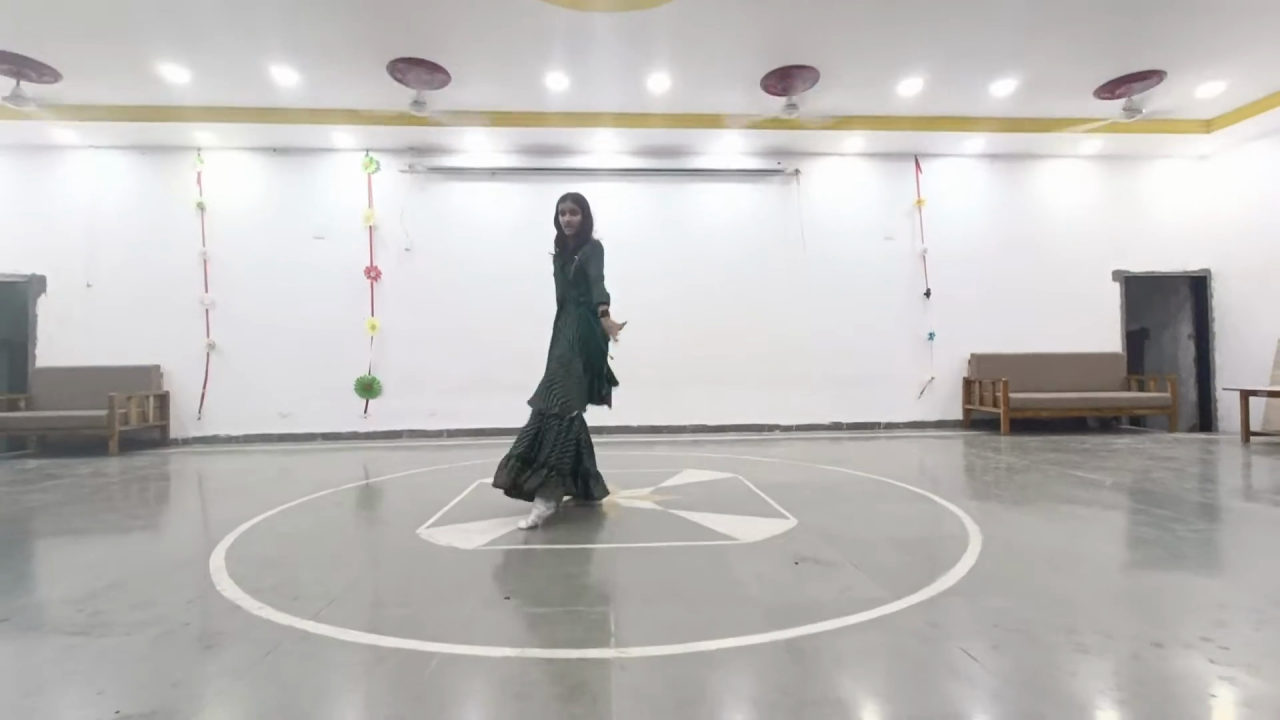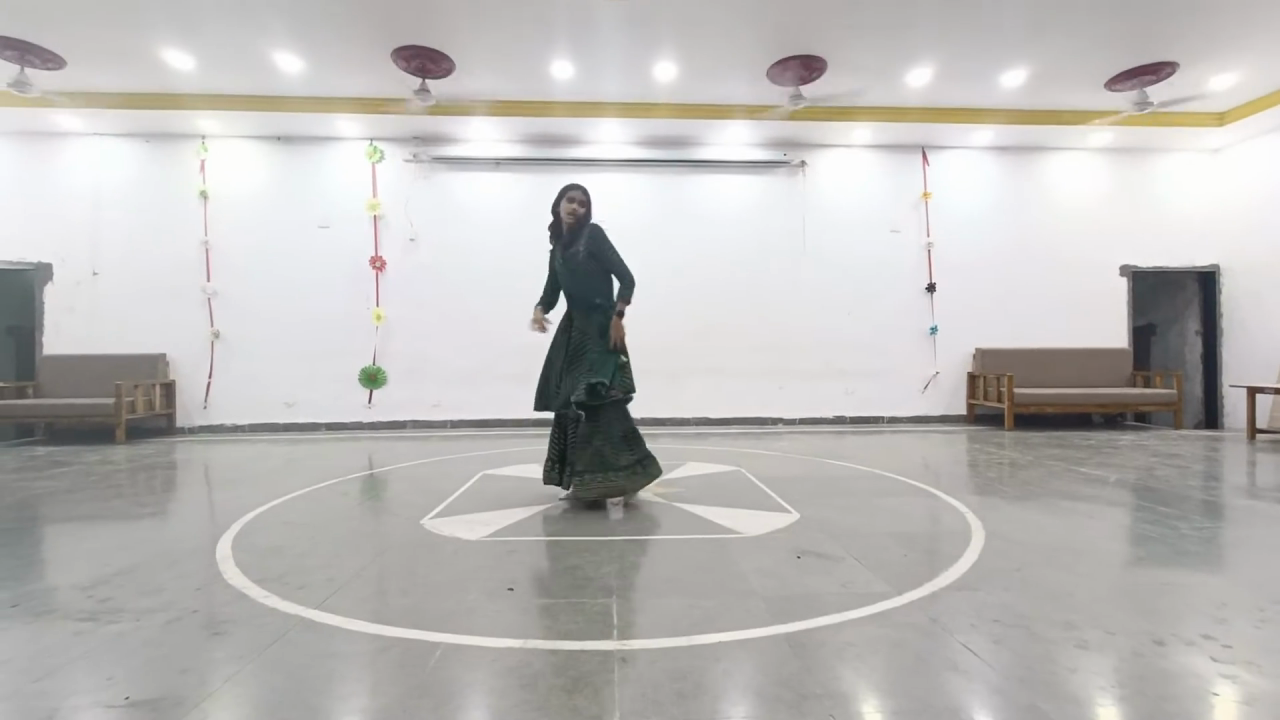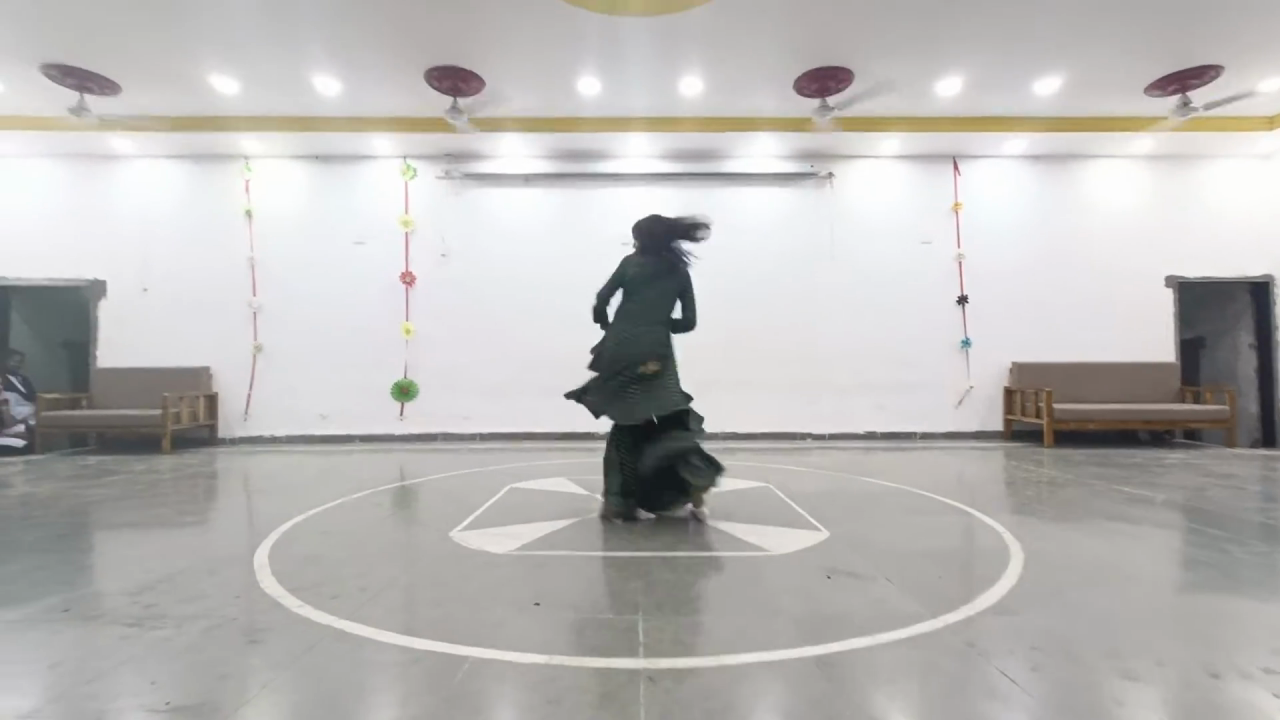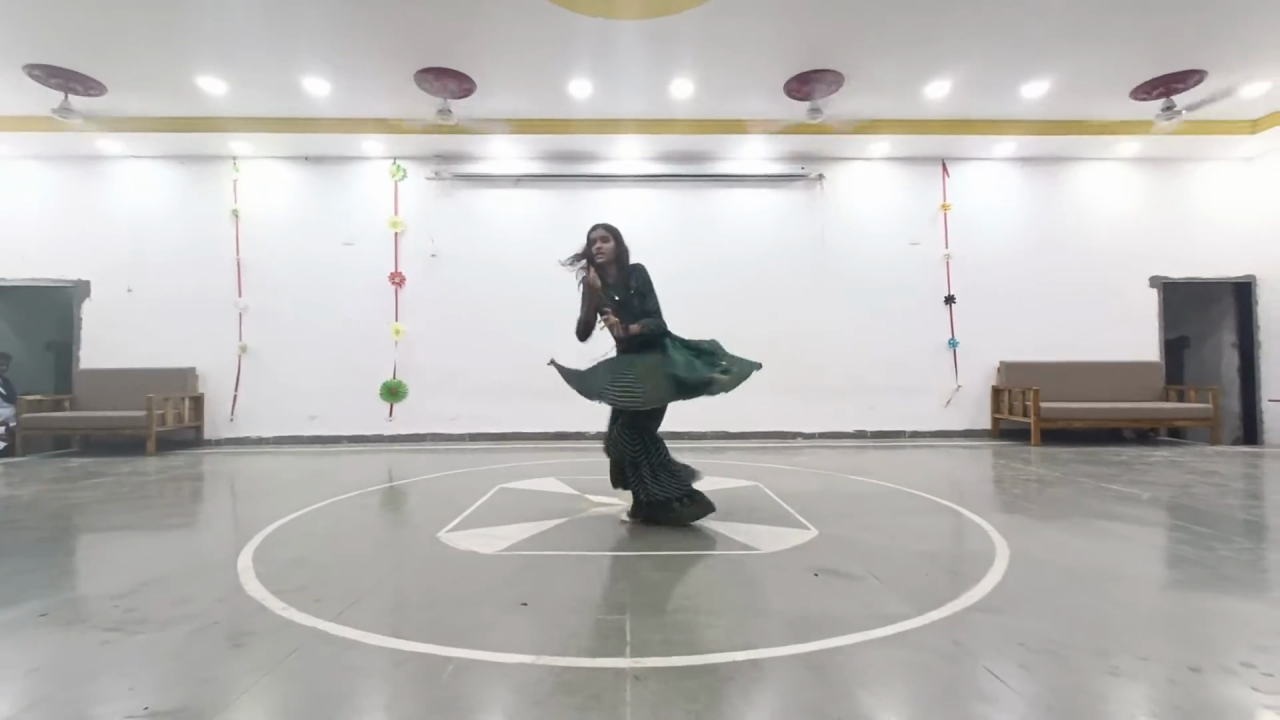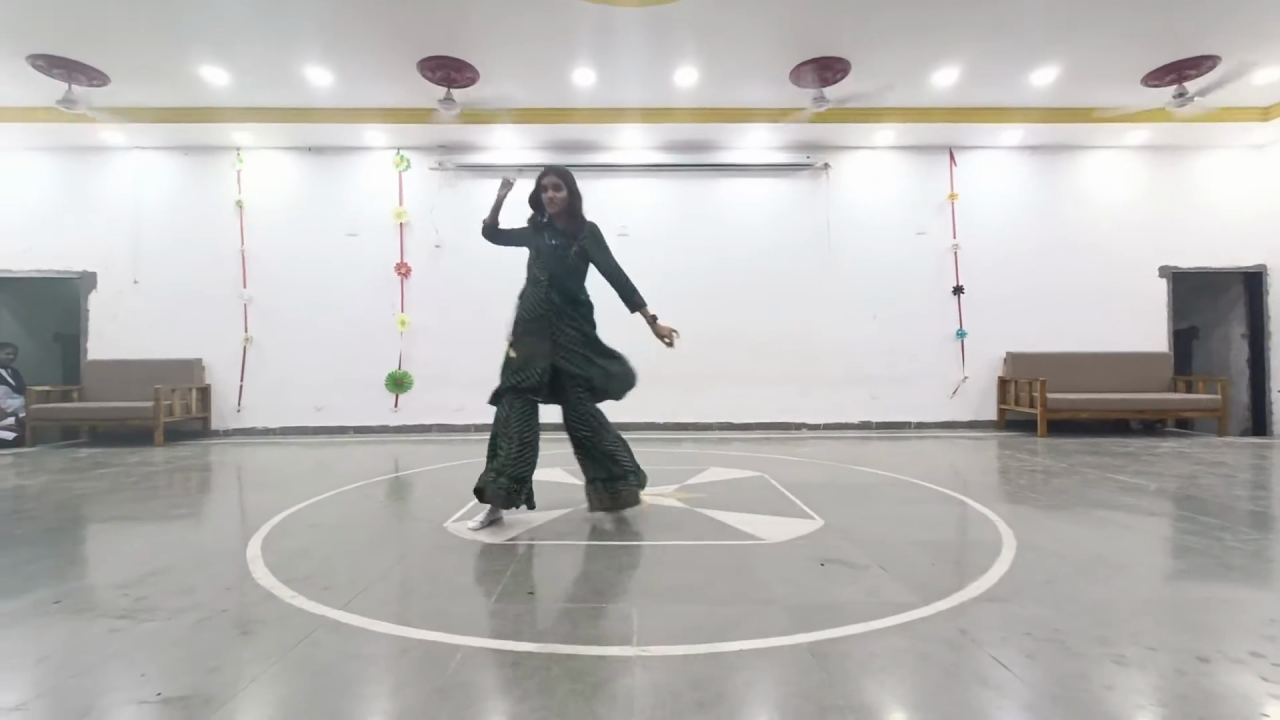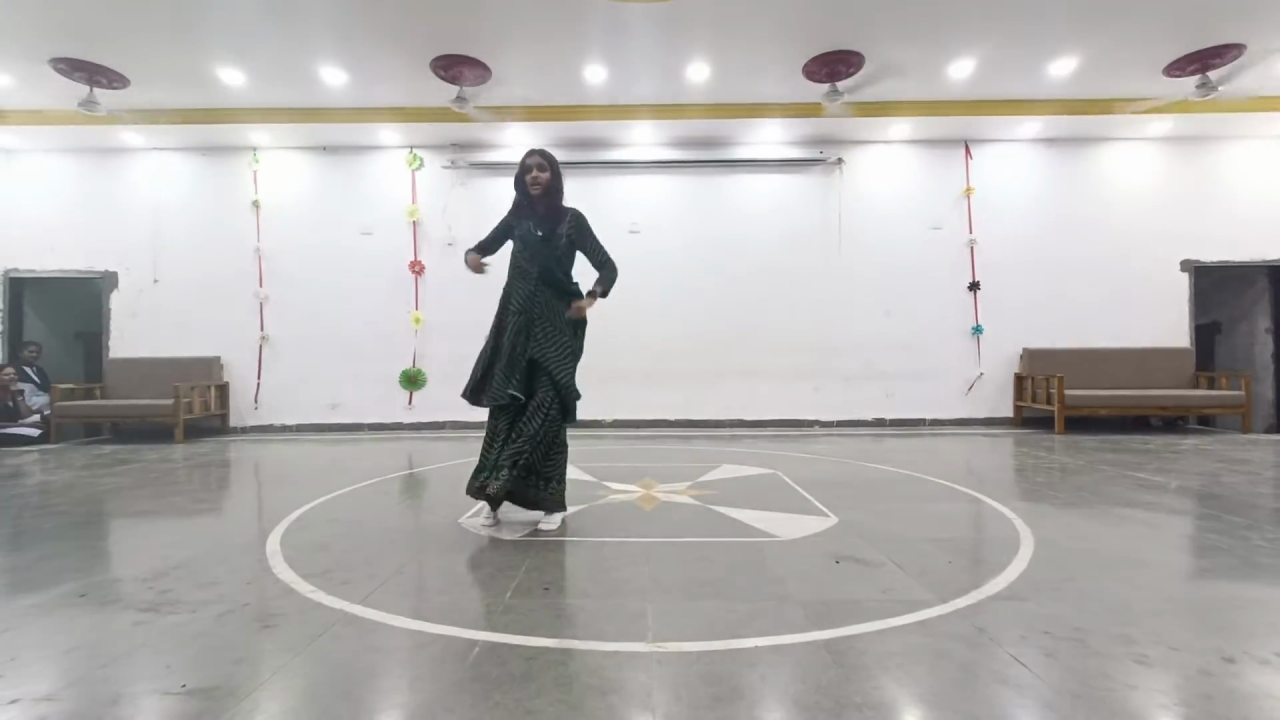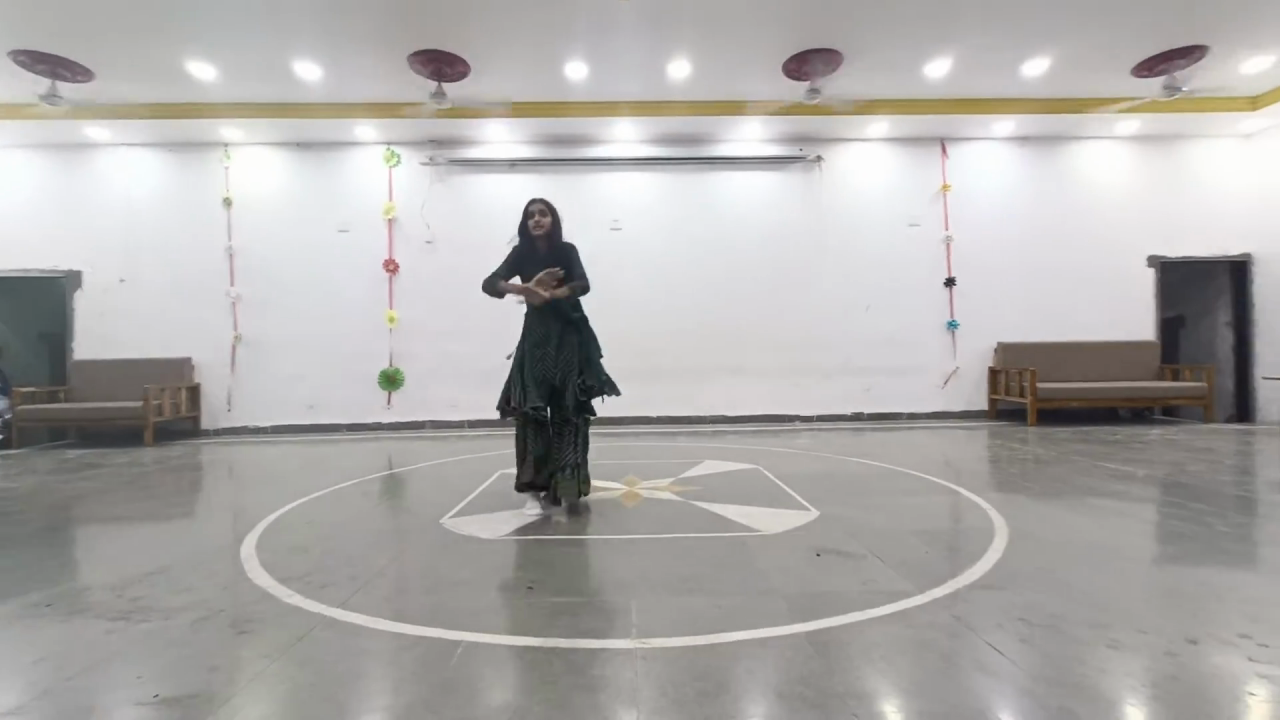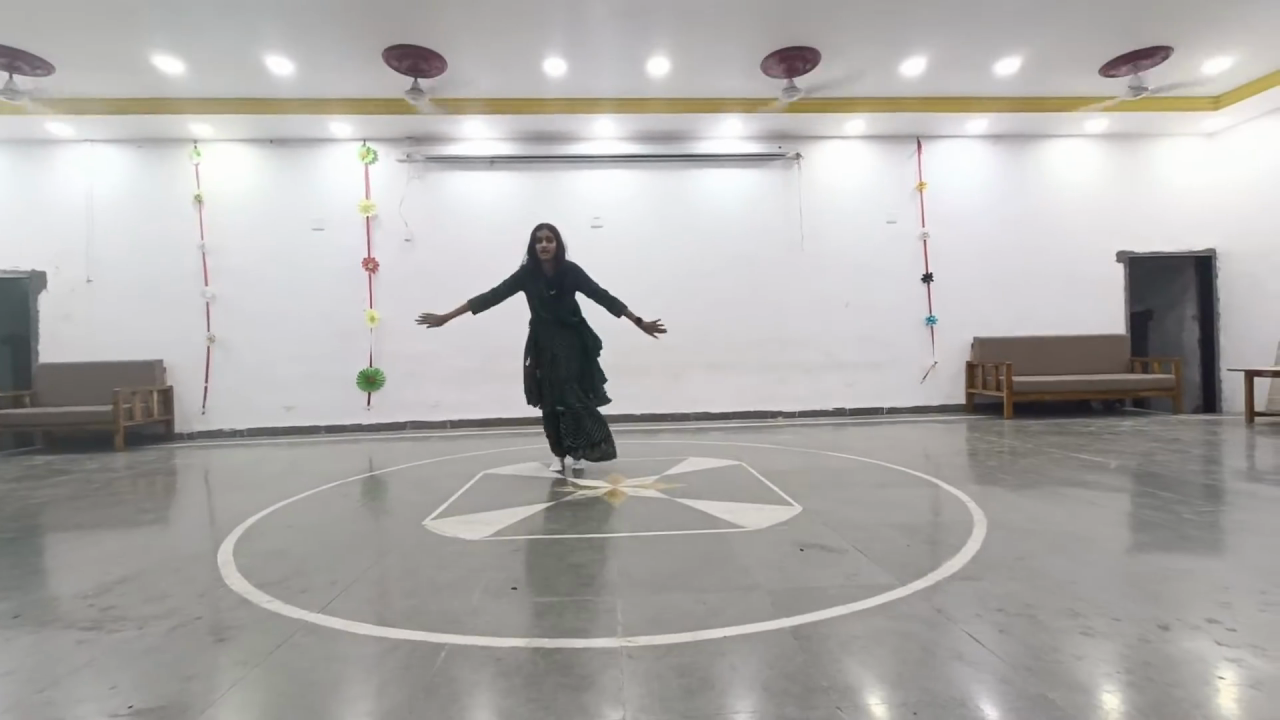
dt=0.5s
person 1, frame 1
left shoulder: (591, 248)
right shoulder: (562, 251)
left elbow: (597, 285)
left wrist: (606, 316)
left hip: (580, 334)
right hip: (565, 334)
left knee: (558, 407)
right knee: (565, 410)
left ankle: (546, 494)
right ankle: (584, 486)
person 1, frame 2
left shoulder: (593, 235)
right shoulder: (558, 248)
left elbow: (625, 278)
right elbow: (552, 291)
left wrist: (618, 317)
right wrist: (539, 311)
left hip: (599, 328)
right hip: (572, 329)
left knee: (601, 402)
right knee: (566, 405)
left ankle: (632, 472)
right ankle: (579, 481)
person 1, frame 3
left shoulder: (630, 263)
right shoulder: (679, 271)
left elbow: (602, 300)
right elbow: (688, 322)
left wrist: (608, 328)
left hip: (621, 351)
right hip: (653, 352)
left knee: (625, 427)
right knee: (670, 424)
left ankle: (622, 503)
right ankle: (693, 497)
person 1, frame 4
left shoulder: (637, 274)
right shoulder: (594, 286)
left elbow: (656, 322)
right elbow: (582, 335)
left wrist: (627, 330)
right wrist: (590, 298)
left hip: (658, 359)
right hip: (630, 363)
left knee: (633, 432)
right knee: (621, 433)
left ankle: (668, 504)
person 1, frame 5
left shoulder: (587, 233)
right shoulder: (536, 232)
left elbow: (616, 277)
right elbow: (491, 233)
left wrist: (651, 320)
right wrist: (502, 197)
left hip: (571, 329)
right hip: (531, 328)
left knee: (581, 411)
right knee: (515, 407)
left ankle: (616, 485)
right ankle: (496, 501)
person 1, frame 6
left shoulder: (571, 219)
right shoulder: (517, 218)
left elbow: (607, 266)
right elbow: (484, 246)
left wrist: (591, 299)
right wrist: (473, 256)
left hip: (558, 321)
right hip: (516, 318)
left knee: (547, 406)
right knee: (506, 403)
left ankle: (550, 501)
right ankle: (496, 493)
person 1, frame 7
left shoulder: (567, 251)
right shoulder: (520, 254)
left elbow: (582, 284)
right elbow: (490, 283)
left wrist: (549, 296)
right wrist: (522, 289)
left hip: (570, 338)
right hip: (536, 339)
left knee: (570, 412)
right knee: (528, 411)
left ankle: (570, 483)
right ankle: (535, 489)
person 1, frame 8
left shoulder: (571, 271)
right shoulder: (527, 274)
left elbow: (602, 296)
right elbow: (493, 296)
left wrist: (639, 322)
right wrist: (446, 317)
left hip: (572, 341)
right hip: (543, 343)
left knee: (573, 399)
right knee: (550, 401)
left ankle: (575, 452)
right ankle: (560, 454)
